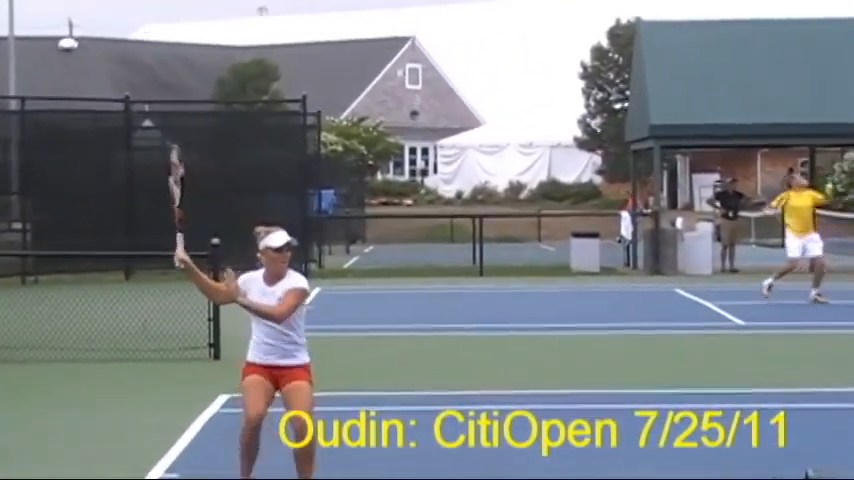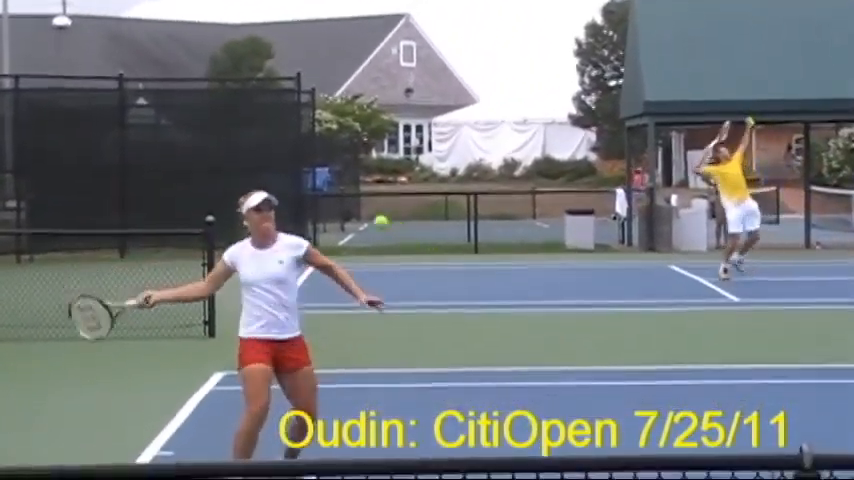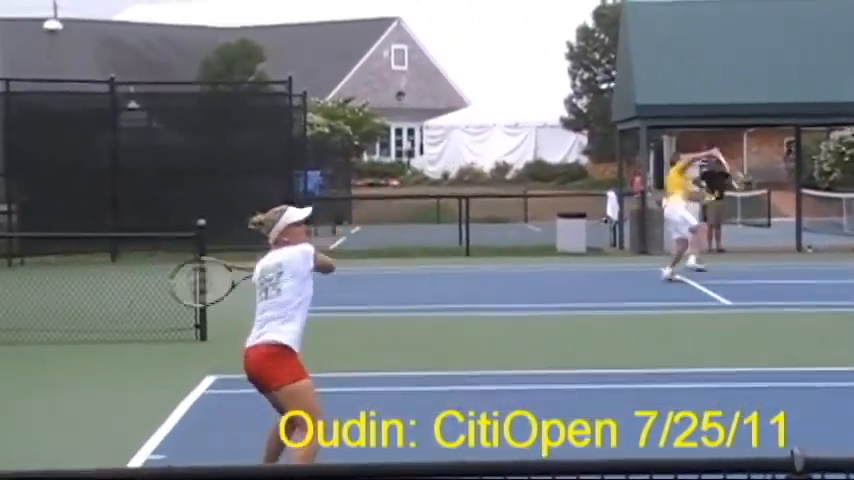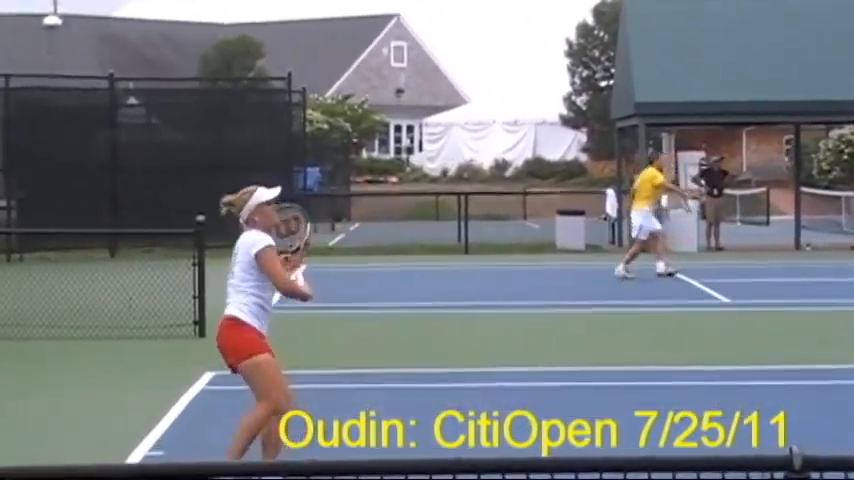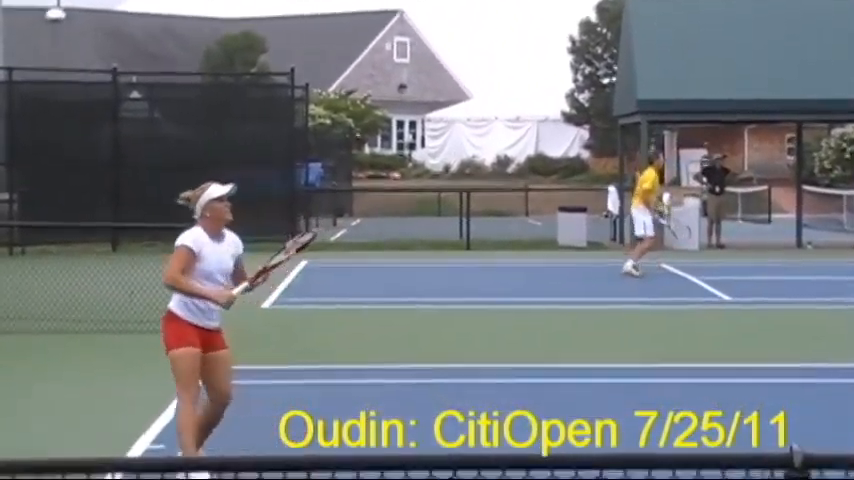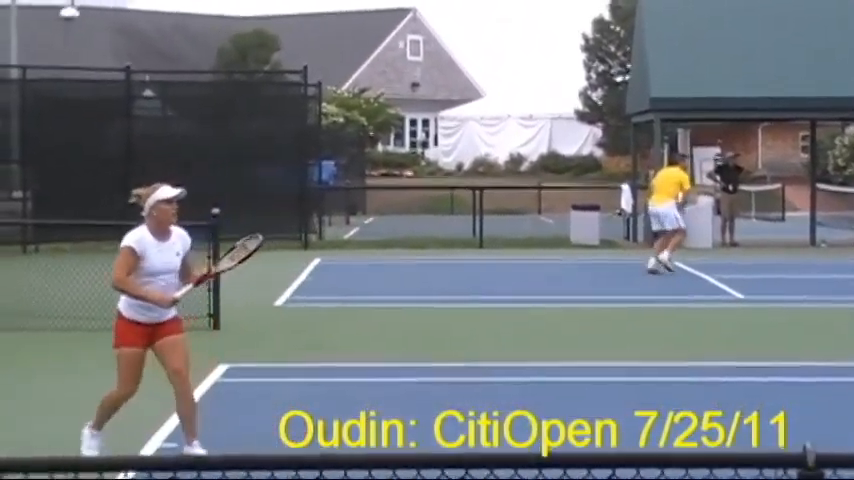
dt=0.4s
person 1, frame 1
left shoulder: (297, 283)
right shoulder: (250, 279)
left elbow: (279, 314)
right elbow: (218, 294)
left wrist: (242, 300)
right wrist: (190, 268)
left hip: (295, 366)
right hip: (258, 365)
left knee: (302, 426)
right knee: (253, 418)
person 1, frame 2
left shoulder: (294, 245)
right shoulder: (237, 252)
left elbow: (332, 268)
right elbow: (205, 288)
left wrist: (360, 294)
right wrist: (160, 296)
left hip: (291, 341)
right hip: (254, 342)
left knee: (308, 414)
right knee: (256, 410)
person 1, frame 3
left shoulder: (264, 265)
right shoulder: (303, 251)
right elbow: (328, 266)
left hip: (258, 354)
right hip: (276, 355)
left knee: (295, 416)
right knee: (312, 426)
person 1, frame 4
left shoulder: (250, 241)
right shoulder: (260, 241)
right elbow: (285, 286)
left wrist: (289, 268)
right wrist: (303, 289)
left hip: (244, 332)
right hip: (241, 331)
left knee: (284, 405)
right knee: (272, 403)
person 1, frame 5
left shoulder: (232, 241)
right shoulder: (192, 239)
left elbow: (239, 280)
right elbow: (171, 279)
left wrist: (256, 279)
right wrist: (213, 295)
left hip: (211, 327)
right hip: (182, 323)
left knee: (222, 396)
right knee: (190, 395)
left ankle: (191, 452)
person 1, frame 6
left shoulder: (181, 237)
right shoulder: (135, 240)
left elbow: (186, 276)
right elbow: (118, 280)
left wrist: (199, 277)
right wrist: (154, 296)
left hip: (167, 320)
right hip: (132, 321)
left knee: (182, 378)
right knee: (126, 390)
left ankle: (192, 444)
right ankle: (93, 430)
person 2, frame 1
left shoulder: (811, 194)
right shoulder: (785, 196)
left elbow: (825, 200)
right elbow: (772, 207)
right wrist: (770, 209)
left hip: (810, 235)
right hip: (794, 235)
left knee: (820, 264)
right knee: (792, 265)
left ankle: (815, 292)
right ankle: (770, 282)
person 2, frame 2
left shoulder: (735, 161)
right shoulder: (715, 169)
left elbow: (744, 144)
right elbow: (697, 170)
left wrist: (749, 127)
left hip: (747, 203)
right hip: (733, 206)
left knee: (754, 237)
right knee: (734, 241)
left ankle: (738, 257)
right ankle: (725, 266)
person 2, frame 3
left shoulder: (680, 177)
right shoulder: (676, 170)
left elbow: (689, 196)
right elbow: (691, 158)
left wrist: (700, 195)
right wrist: (709, 153)
left hip: (672, 210)
right hip: (675, 209)
left knee: (682, 244)
right knee: (696, 229)
left ankle: (669, 271)
right ankle: (693, 260)
person 2, frame 4
left shoulder: (644, 174)
right shoulder: (653, 174)
left elbow: (633, 191)
right elbow: (669, 186)
right wrist: (683, 194)
left hip: (645, 211)
right hip: (643, 212)
left knee: (657, 236)
right knee: (640, 244)
left ankle: (661, 266)
right ankle: (622, 268)
person 2, frame 5
left shoulder: (650, 173)
right shoulder: (651, 175)
right elbow: (644, 196)
left wrist: (655, 208)
right wrist: (652, 210)
left hip: (642, 210)
right hip: (641, 210)
left knee: (644, 240)
right knee: (649, 241)
left ankle: (631, 264)
right ankle: (630, 264)
person 2, frame 6
left shoulder: (661, 172)
right shoulder: (683, 175)
left elbow: (652, 189)
right elbow: (685, 197)
right wrist: (679, 206)
left hip: (653, 205)
right hip: (667, 205)
left knee: (662, 236)
right knee: (680, 233)
left ankle: (653, 262)
right ankle: (665, 255)
